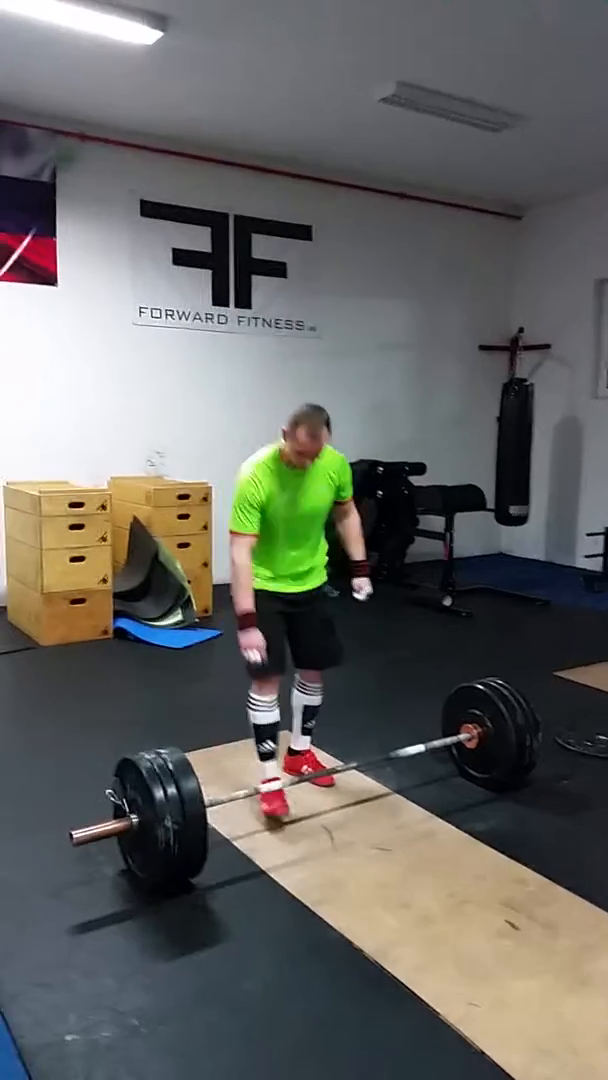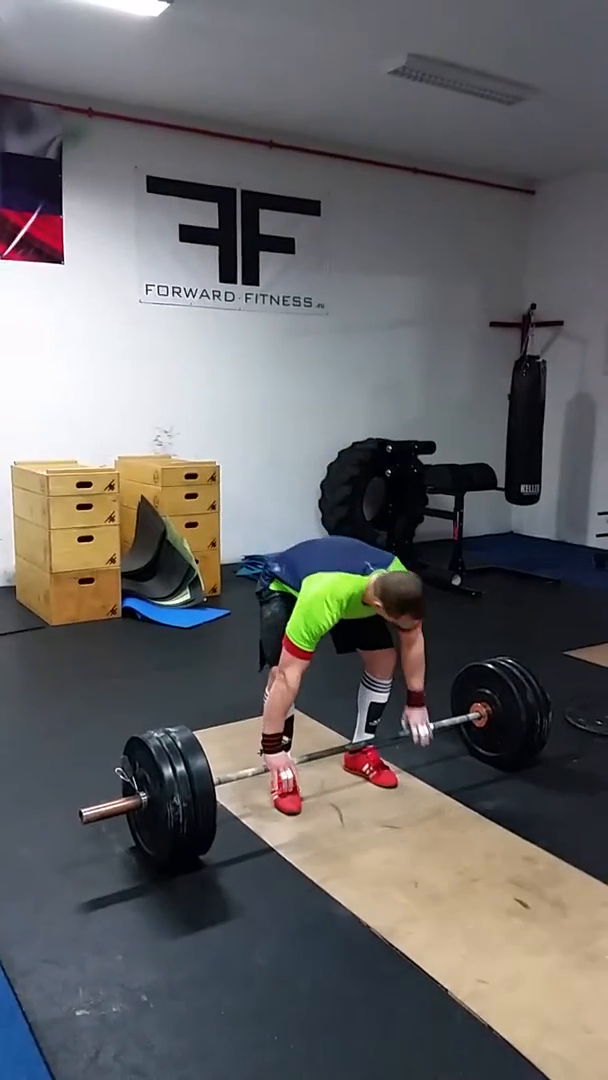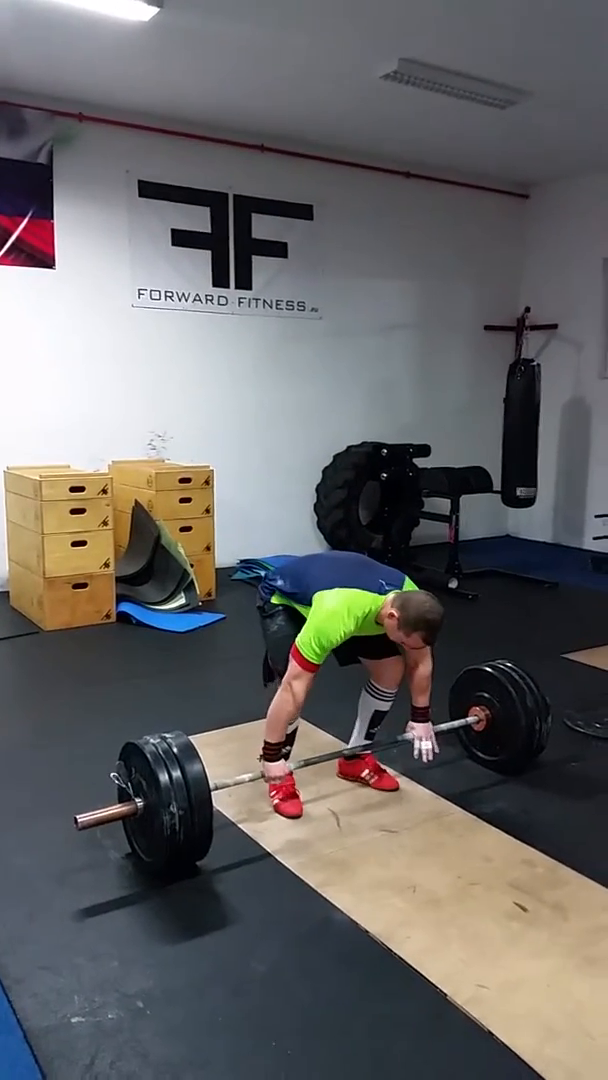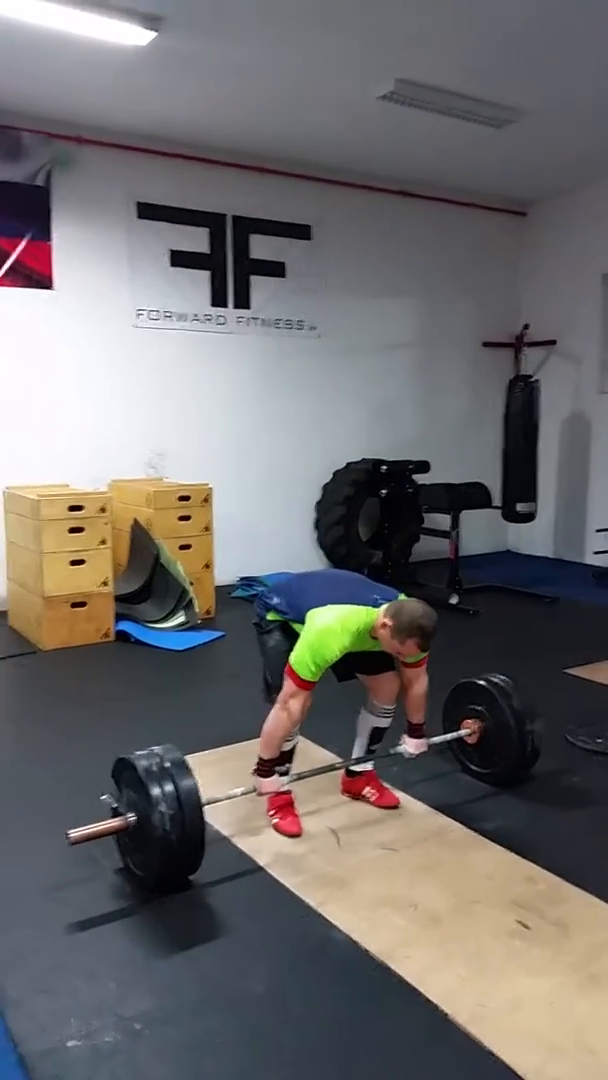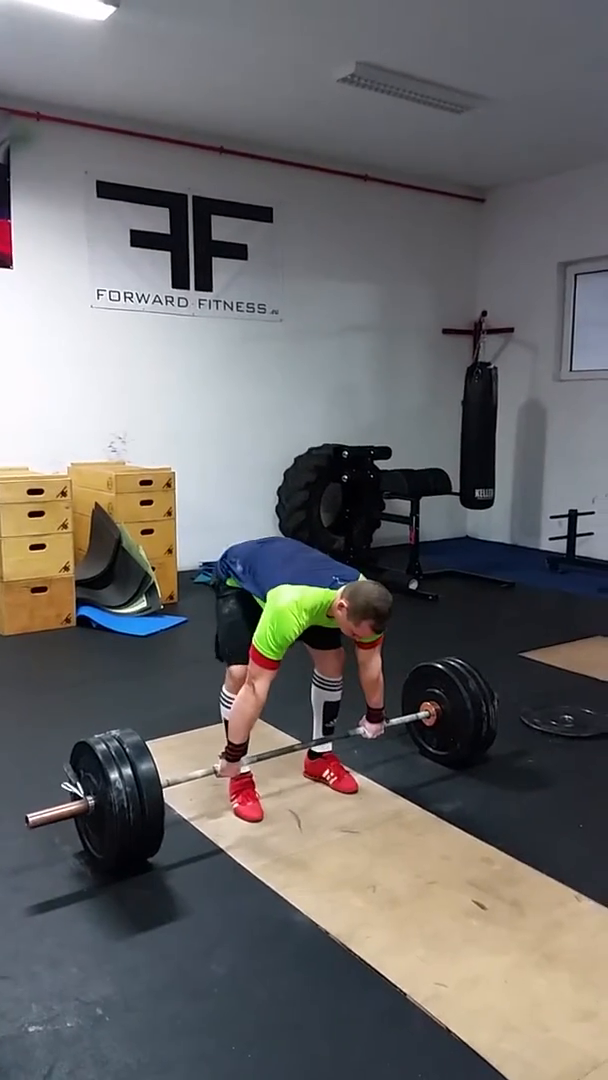
dt=1s
person 1, frame 1
left shoulder: (335, 464)
right shoulder: (255, 476)
left elbow: (347, 514)
right elbow: (240, 553)
left wrist: (360, 569)
right wrist: (246, 622)
left hip: (311, 584)
right hip: (264, 588)
left knee: (314, 671)
right knee: (266, 677)
left ankle: (300, 751)
right ankle: (270, 778)
person 1, frame 2
left shoulder: (401, 586)
right shoulder: (323, 599)
left elbow: (412, 644)
right elbow: (288, 675)
left wrist: (416, 703)
right wrist: (271, 747)
right hip: (283, 584)
left knee: (384, 659)
right knee: (280, 670)
left ankle: (360, 751)
right ankle: (281, 769)
person 1, frame 3
left shoulder: (412, 604)
right shoulder: (336, 614)
left elbow: (420, 662)
right elbow: (293, 686)
left wrist: (421, 718)
right wrist: (271, 756)
right hip: (283, 598)
left knee: (391, 669)
right knee: (296, 685)
left ankle: (355, 758)
right ankle: (280, 777)
person 1, frame 4
left shoulder: (407, 621)
right shoulder: (330, 630)
left elbow: (415, 681)
right elbow: (289, 704)
left wrist: (415, 732)
right wrist: (264, 770)
right hip: (281, 616)
left knee: (388, 685)
right knee: (298, 703)
left ankle: (358, 774)
right ankle: (279, 793)
person 1, frame 5
left shoulder: (365, 601)
right shoulder: (289, 608)
left elbow: (370, 665)
right elbow: (256, 687)
left wrist: (375, 716)
right wrist: (231, 756)
left hip: (289, 562)
right hip: (239, 577)
left knee: (331, 661)
right knee: (240, 673)
left ankle: (320, 757)
right ankle: (239, 776)
